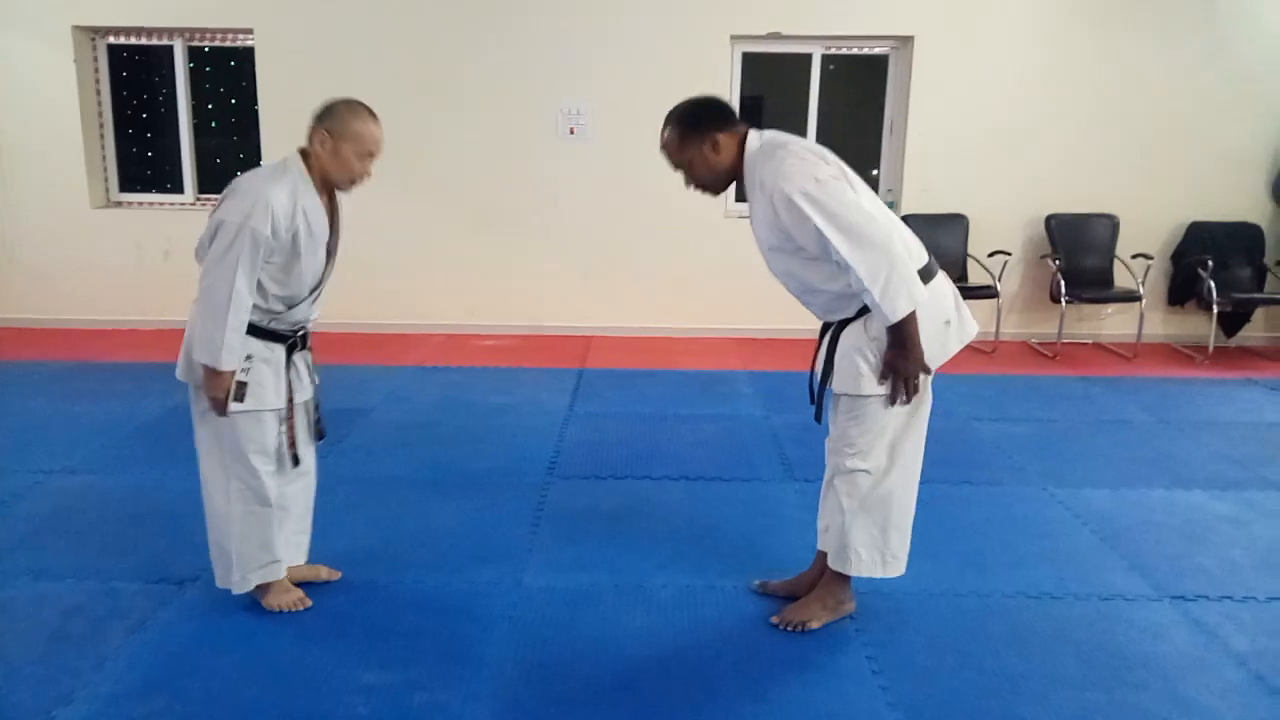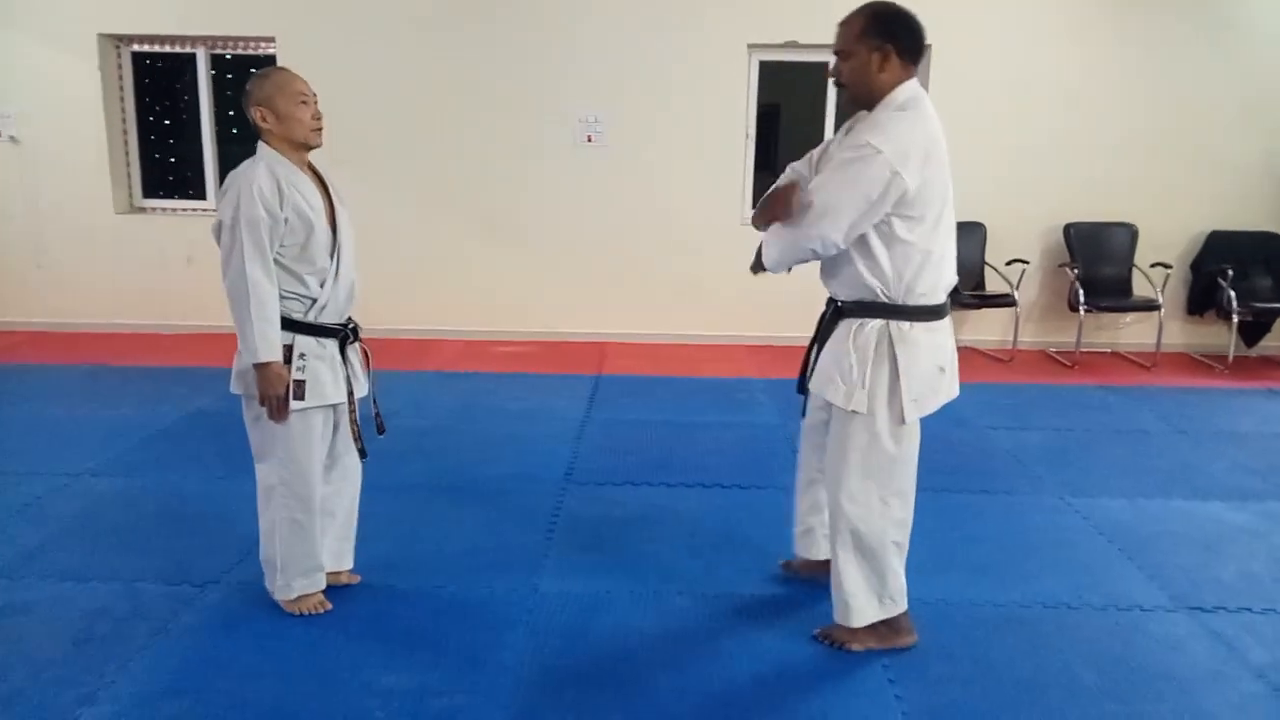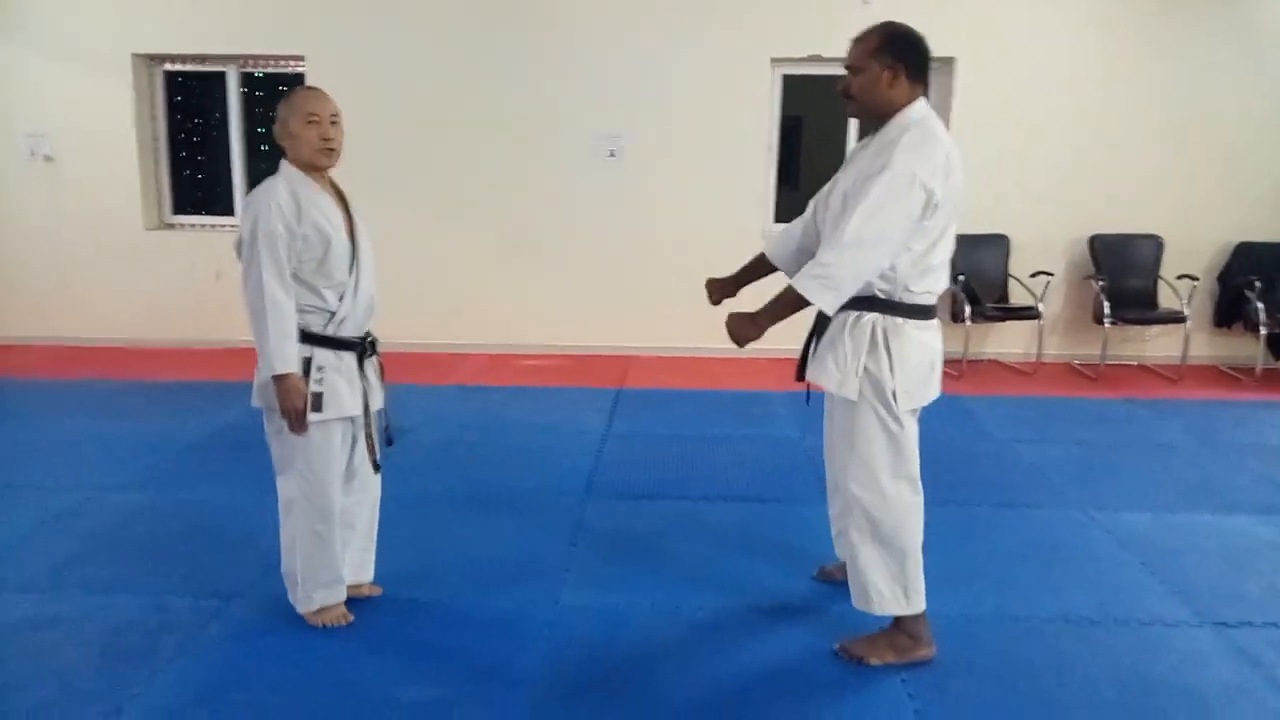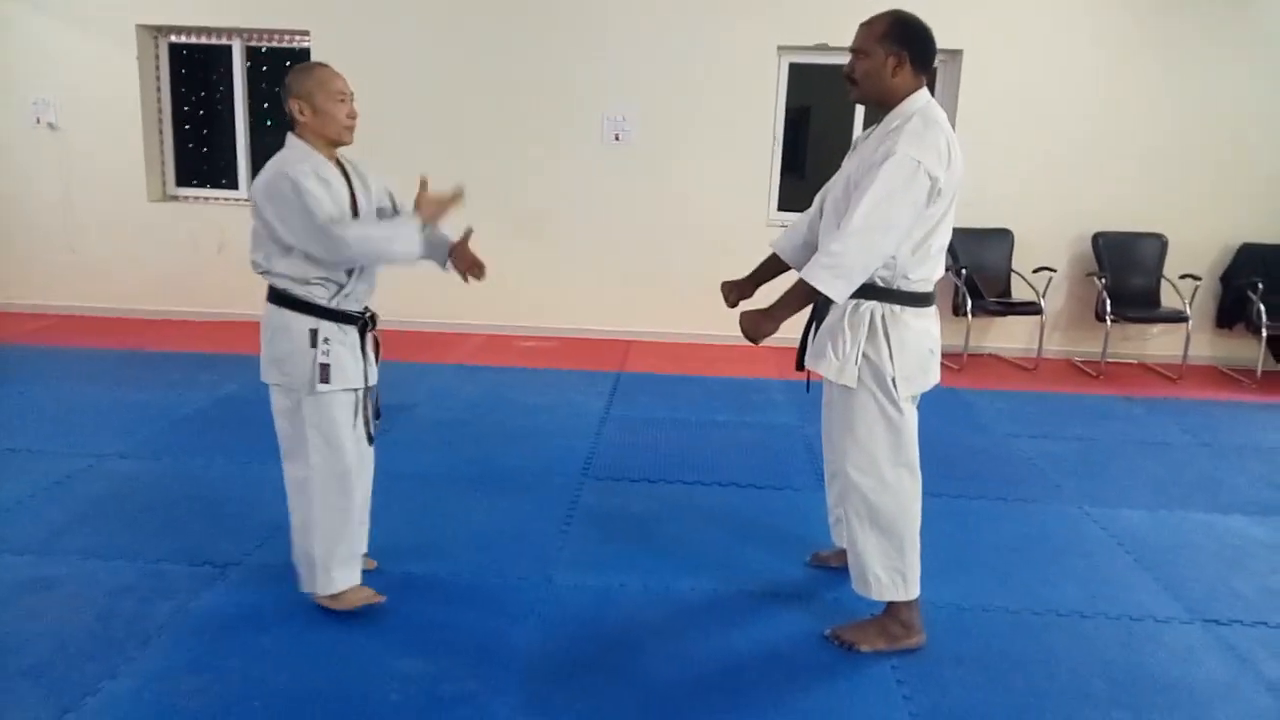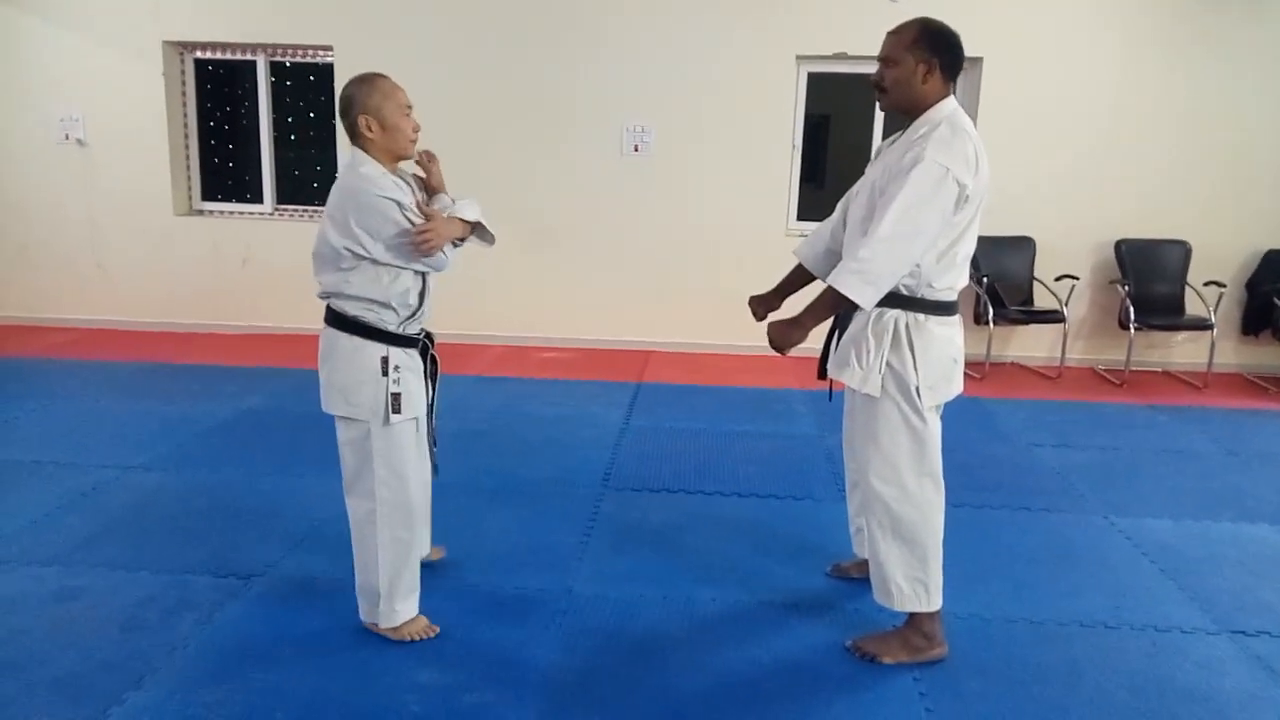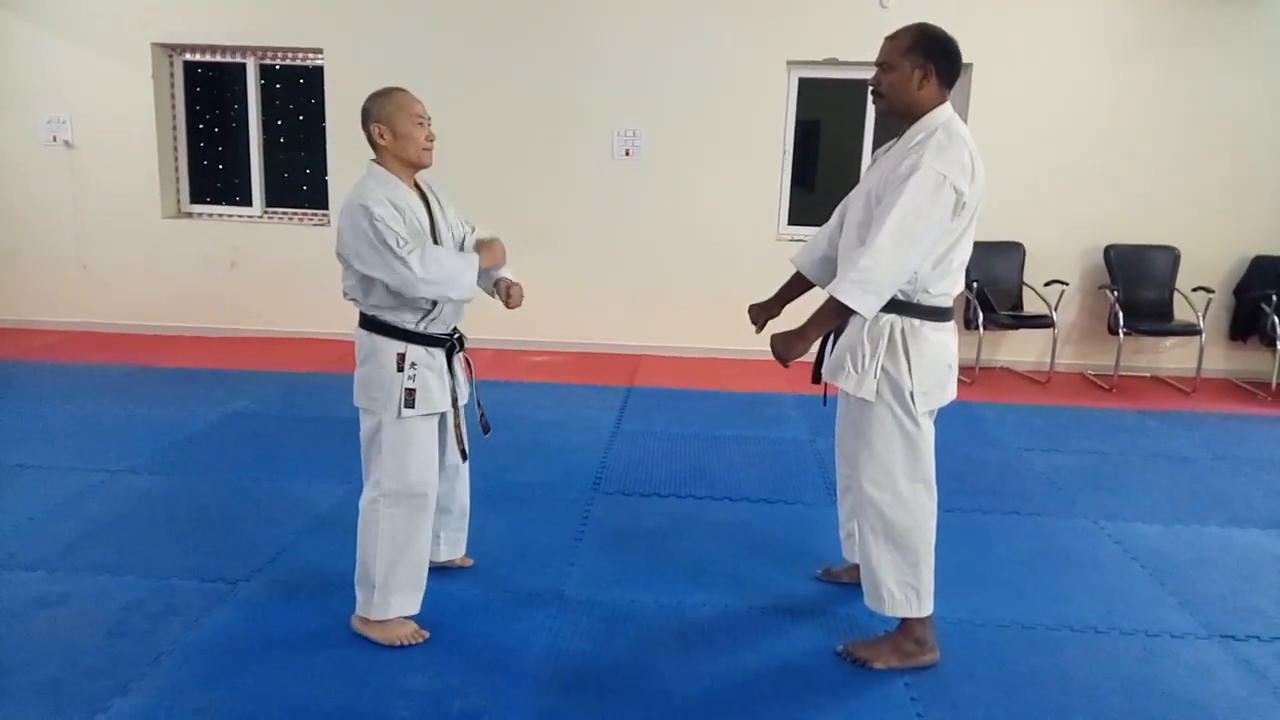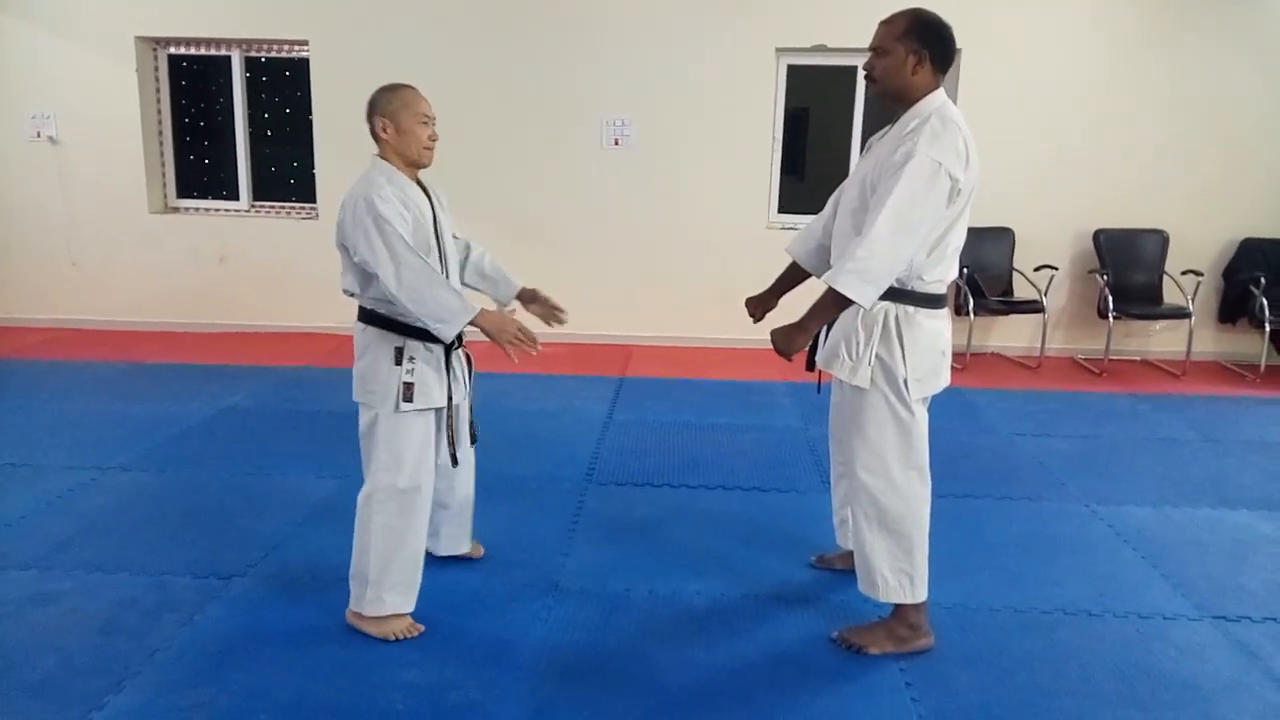
dt=0.7s
person 1, frame 1
left shoulder: (787, 174)
right shoulder: (764, 168)
left elbow: (877, 249)
left wrist: (907, 344)
right wrist: (889, 335)
left hip: (897, 319)
right hip: (865, 320)
left knee: (869, 456)
right knee: (849, 450)
left ankle: (836, 586)
right ankle: (825, 569)
person 1, frame 2
left shoulder: (892, 141)
right shoulder: (874, 124)
left elbow: (815, 230)
right elbow: (806, 181)
left wrist: (771, 243)
right wrist: (781, 200)
left hip: (885, 339)
right hip: (863, 326)
left knee: (865, 479)
right knee: (824, 446)
left ankle: (886, 618)
right ankle: (830, 554)
person 1, frame 3
left shoulder: (915, 153)
right shoulder: (882, 144)
left elbow: (850, 255)
right elbow: (813, 226)
left wrist: (761, 320)
right wrist: (736, 281)
left hip: (883, 338)
right hip: (863, 330)
left knee: (878, 475)
right knee: (856, 466)
left ankle: (909, 628)
right ankle: (864, 561)
person 1, frame 4
left shoulder: (918, 140)
right shoulder: (885, 134)
left elbow: (857, 244)
right elbow: (820, 221)
left wrist: (774, 315)
right wrist: (751, 281)
left hip: (883, 327)
right hip: (859, 320)
left knee: (878, 463)
right knee: (850, 452)
left ankle: (902, 616)
right ankle: (856, 546)
person 1, frame 5
left shoulder: (945, 148)
right shoulder: (910, 142)
left elbow: (883, 252)
right elbow: (842, 228)
left wrist: (801, 325)
right wrist: (777, 295)
left hip: (907, 335)
right hip: (881, 328)
left knee: (900, 473)
right knee: (871, 460)
left ankle: (924, 627)
right ankle: (877, 557)
person 1, frame 6
left shoulder: (941, 153)
right shoulder: (906, 148)
left elbow: (883, 260)
right elbow: (839, 235)
left wrist: (804, 335)
right wrist: (776, 301)
left hip: (901, 341)
right hip: (875, 334)
left knee: (893, 479)
right knee: (862, 465)
left ankle: (915, 631)
right ankle: (868, 562)
person 1, frame 7
left shoulder: (935, 140)
right shoulder: (899, 134)
left elbow: (880, 250)
right elbow: (834, 223)
left wrist: (805, 327)
right wrist: (773, 293)
left hip: (894, 328)
right hip: (869, 321)
left knee: (887, 465)
right knee: (858, 452)
left ankle: (910, 617)
right ankle: (862, 548)
person 2, frame 1
left shoulder: (321, 195)
right shoulder: (265, 197)
right elbow: (225, 283)
right wrist: (218, 367)
left hip: (285, 351)
right hip: (240, 355)
left knee: (295, 461)
right knee: (249, 468)
left ankle: (287, 558)
right ankle: (261, 574)
person 2, frame 2
left shoulder: (313, 179)
right shoulder: (253, 185)
right elbow: (249, 280)
right wrist: (266, 363)
left hip: (333, 350)
right hip: (290, 356)
left knee: (340, 466)
right knee: (293, 475)
left ankle: (325, 561)
right ankle: (292, 581)
person 2, frame 3
left shoulder: (335, 196)
right shoulder: (275, 201)
right elbow: (269, 294)
right wrist: (284, 374)
left hip: (352, 362)
right hip: (311, 368)
left knee: (359, 477)
right knee: (314, 486)
left ankle: (350, 574)
right ankle: (316, 593)
person 2, frame 4
left shoulder: (345, 171)
right shoulder: (288, 176)
left elbow: (384, 224)
right elbow: (346, 242)
left wrist: (450, 245)
right wrist: (421, 219)
left hip: (346, 332)
right hip: (307, 337)
left knee: (353, 451)
right knee: (324, 459)
left ankle: (339, 549)
right ankle: (330, 580)
person 2, frame 5
left shoulder: (394, 180)
right shoulder: (366, 193)
left elbow: (466, 213)
right elbow: (435, 256)
left wrist: (451, 222)
right wrist: (440, 201)
left hip: (393, 350)
right hip: (369, 356)
left knee: (411, 464)
right knee: (387, 487)
left ankle: (408, 546)
right ankle: (387, 610)
person 2, frame 6
left shoulder: (428, 195)
right shoulder: (368, 203)
left elbow: (469, 243)
right elbow: (412, 271)
left wrist: (500, 278)
right wrist: (480, 261)
left hip: (438, 352)
right hip: (397, 358)
left knee: (447, 463)
right knee: (400, 482)
left ankle: (438, 548)
right ankle: (377, 609)
person 2, frame 7
left shoulder: (423, 192)
right shoulder: (372, 197)
left elbow: (463, 255)
right elbow: (409, 278)
left wrist: (520, 294)
right wrist: (482, 320)
left hip: (436, 349)
right hip: (396, 353)
left knee: (452, 455)
right knee: (398, 478)
left ankle: (447, 539)
right ankle: (373, 603)
